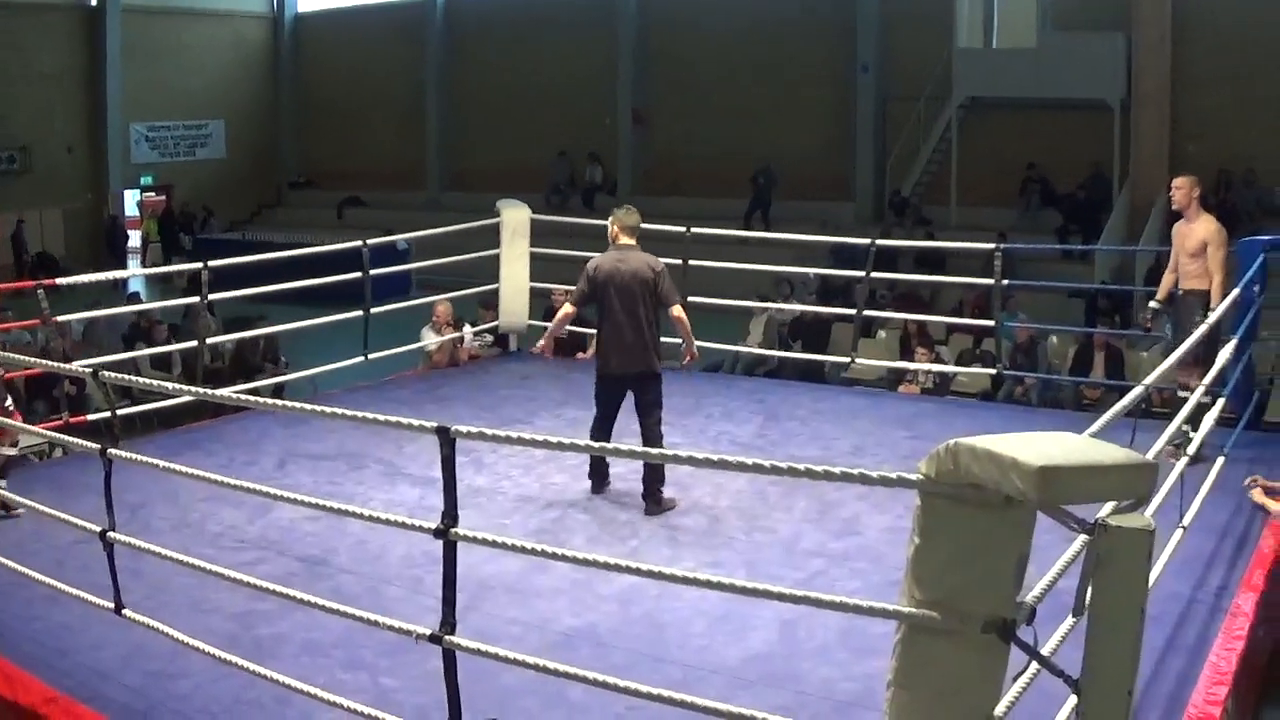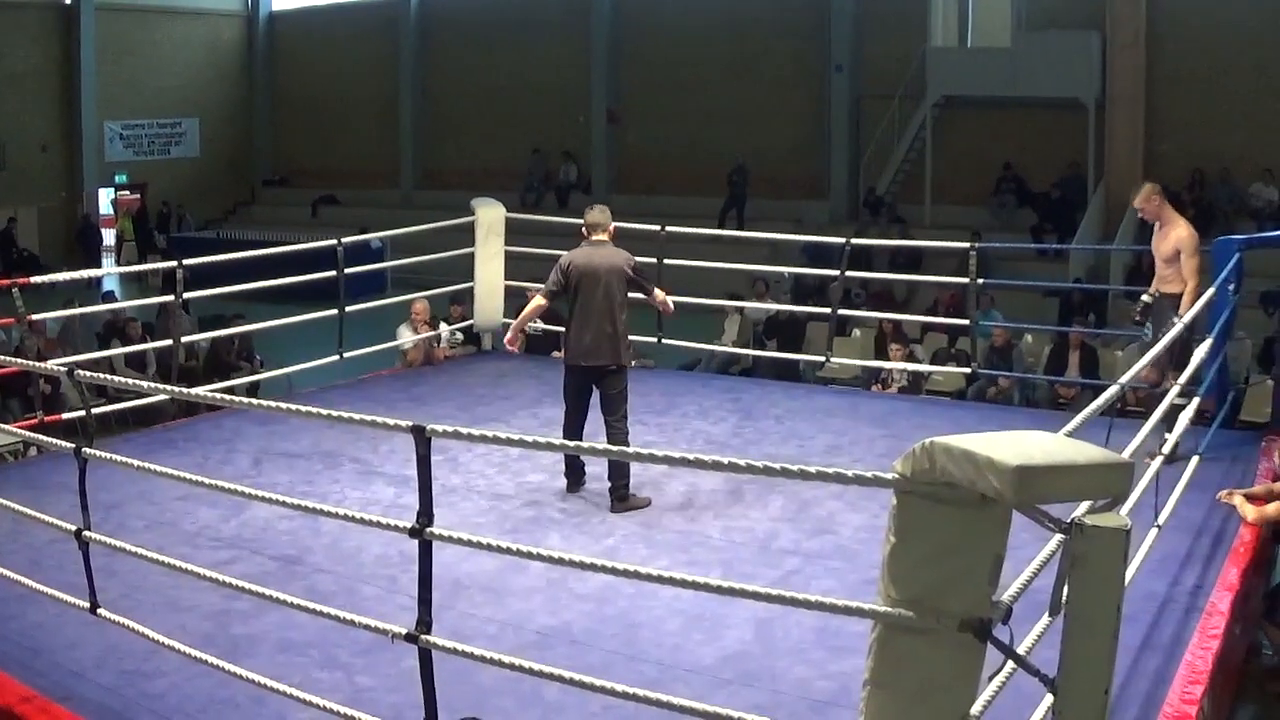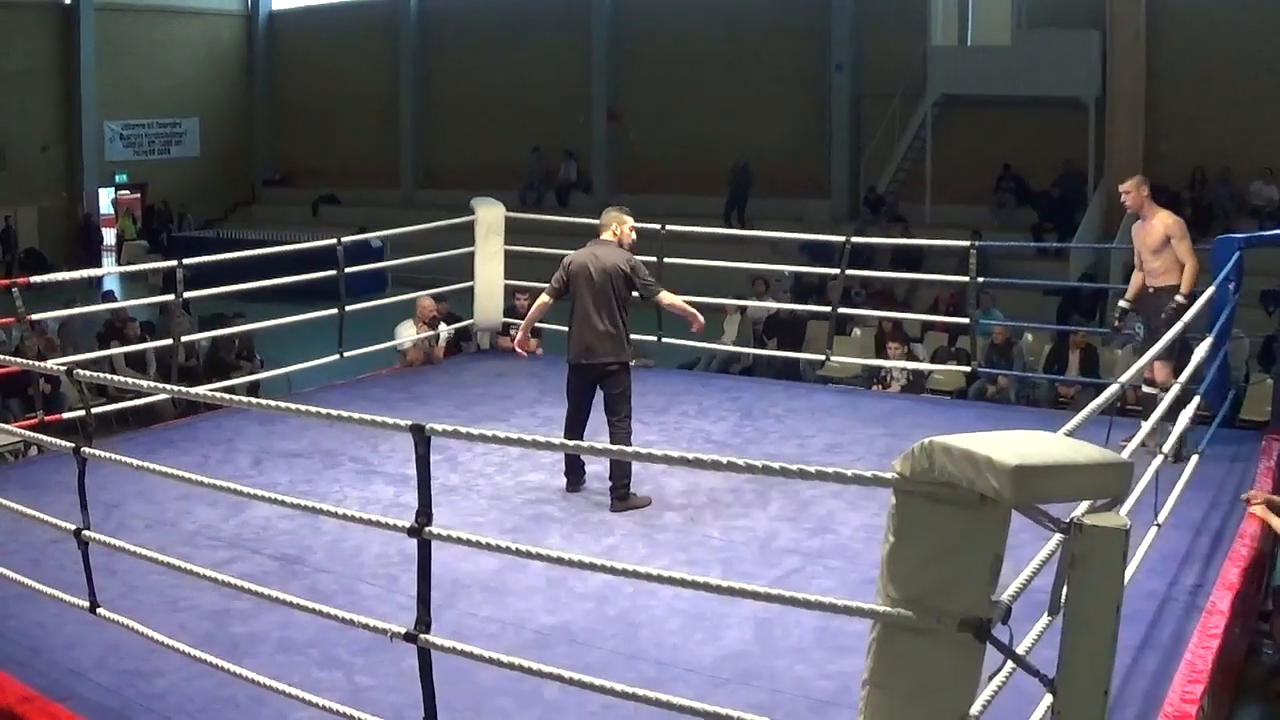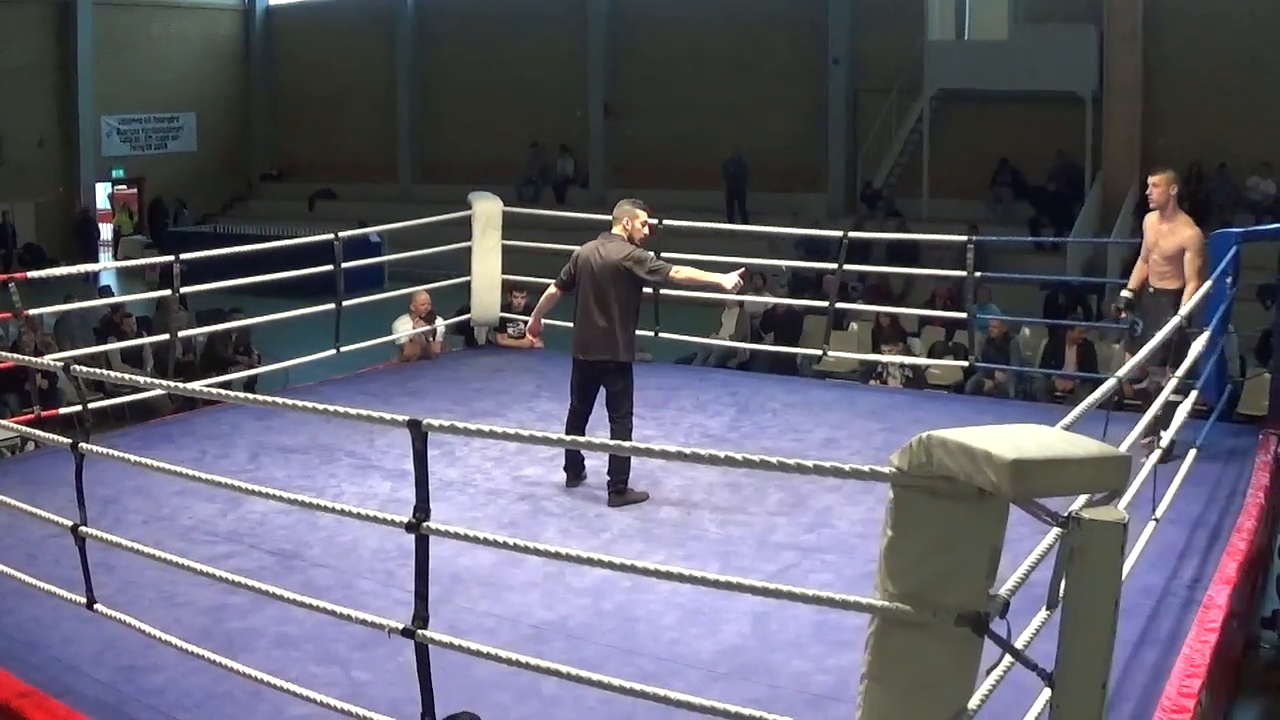
dt=1s
person 1, frame 1
left shoulder: (596, 266)
right shoulder: (653, 266)
left elbow: (569, 309)
right elbow: (677, 313)
left wrist: (548, 338)
right wrist: (689, 344)
left hip: (609, 362)
right hip: (646, 363)
left knee: (602, 421)
right knee: (651, 429)
left ankle: (598, 479)
right ankle: (653, 498)
person 1, frame 2
left shoulder: (569, 260)
right shoulder: (624, 260)
left elbow: (541, 302)
right elbow: (654, 295)
left wrist: (514, 329)
right wrist: (666, 305)
left hip: (577, 355)
right hip: (612, 357)
left knee: (573, 419)
right knee: (616, 425)
left ankle: (574, 478)
right ankle: (620, 496)
person 1, frame 3
left shoulder: (574, 259)
right shoulder: (626, 262)
left elbow: (545, 299)
right elbow: (662, 297)
left wrist: (524, 330)
right wrist: (695, 315)
left hip: (579, 354)
right hip: (613, 356)
left knee: (575, 418)
right knee: (619, 425)
left ankle: (574, 477)
right ankle: (622, 495)
person 1, frame 4
left shoulder: (583, 252)
right shoulder: (631, 256)
left elbow: (554, 291)
right elbow: (676, 273)
left wrist: (535, 318)
right wrist: (720, 279)
left hip: (583, 349)
right hip: (616, 352)
left knee: (578, 411)
right knee: (620, 421)
left ankle: (573, 472)
right ankle: (618, 490)
person 2, frame 1
left shoulder: (1212, 229)
right shoulder: (1178, 228)
left elbow: (1218, 277)
left wrist: (1212, 316)
right wrist: (1155, 304)
left hip: (1200, 303)
right hip: (1179, 300)
left knee: (1196, 375)
right knee: (1182, 373)
right ankle: (1187, 431)
person 2, frame 2
left shoulder: (1184, 235)
right shoulder: (1159, 227)
left elbow: (1192, 284)
left wrist: (1180, 322)
right wrist: (1145, 300)
left hip: (1176, 306)
right hip: (1158, 302)
left knee: (1171, 376)
left ankle: (1170, 442)
right ankle: (1188, 407)
person 2, frame 3
left shoulder: (1171, 223)
right shoulder: (1137, 229)
left elbow: (1191, 264)
left wrist: (1179, 300)
right wrist: (1124, 304)
left hip: (1170, 298)
right hip: (1148, 298)
left knee: (1163, 373)
right knee: (1148, 370)
right ankle: (1149, 430)
person 2, frame 4
left shoulder: (1190, 234)
right shoulder: (1149, 220)
left elbow: (1193, 282)
left wrist: (1179, 320)
right wrist: (1126, 294)
left hip: (1171, 300)
right hip: (1147, 295)
left knee: (1167, 372)
right knee: (1132, 363)
left ankle: (1167, 439)
right ankle: (1160, 417)
